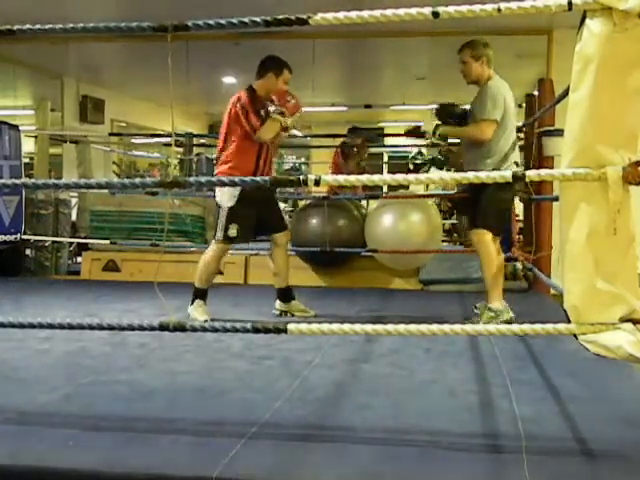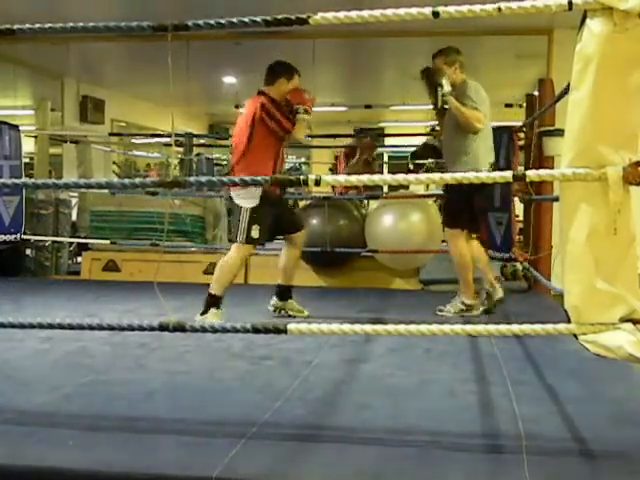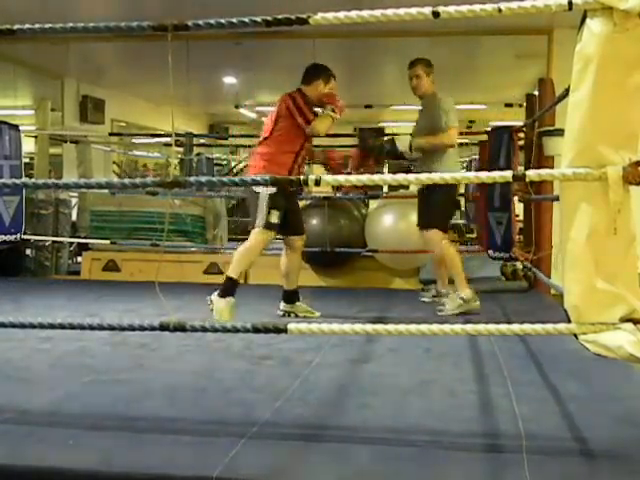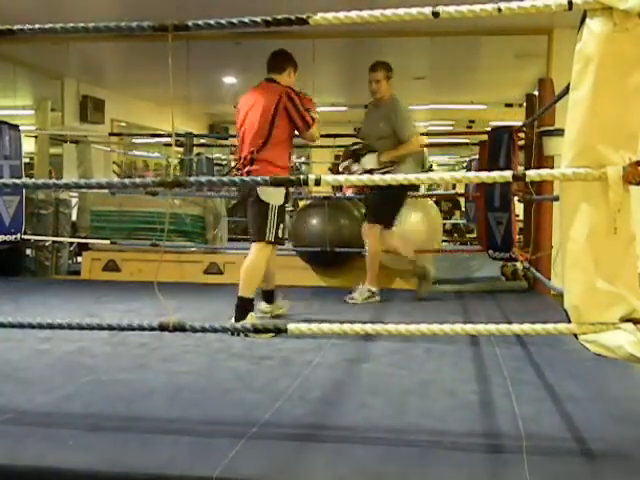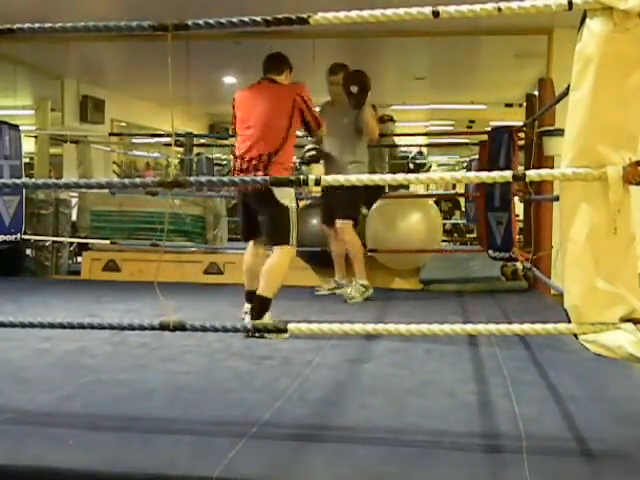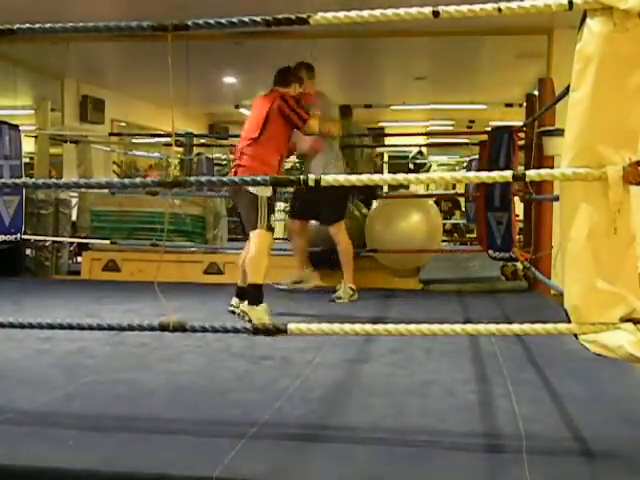
dt=0.5s
person 1, frame 1
left shoulder: (262, 105)
right shoulder: (244, 100)
left elbow: (270, 147)
right elbow: (262, 136)
left wrist: (283, 123)
right wrist: (280, 113)
left hip: (259, 186)
right hip: (236, 185)
left knee: (281, 238)
right knee: (221, 245)
left ankle: (285, 300)
right ankle: (197, 301)
person 1, frame 2
left shoulder: (268, 106)
right shoulder: (264, 105)
left elbow: (284, 137)
right elbow: (297, 135)
left wrist: (296, 110)
right wrist: (303, 109)
left hip: (270, 189)
right hip: (252, 188)
left knee: (297, 237)
right knee: (242, 248)
left ankle: (283, 299)
right ankle: (209, 309)
person 1, frame 3
left shoulder: (307, 109)
right shoulder: (294, 99)
right elbow: (318, 128)
right wrist: (333, 110)
left hip: (286, 183)
right hip: (267, 176)
left knee: (296, 241)
right knee: (262, 235)
left ankle: (290, 302)
right ankle: (224, 295)
person 1, frame 4
left shoulder: (247, 97)
right shoulder: (285, 94)
right elbow: (311, 134)
right wrist: (309, 108)
left hip: (247, 176)
right hip: (269, 177)
left knee: (264, 245)
right knee: (262, 247)
left ankle: (270, 301)
right ankle: (242, 316)
person 1, frame 5
left shoulder: (241, 96)
right shoulder: (294, 94)
right elbow: (319, 132)
right wrist: (307, 102)
left hip: (244, 178)
right hip: (273, 180)
left knee: (256, 242)
right knee: (284, 249)
left ankle: (251, 303)
right ankle: (258, 316)
person 1, frame 6
left shoulder: (262, 102)
right shoulder: (282, 100)
right elbow: (313, 127)
right wrist: (315, 112)
left hip: (242, 177)
right hip: (255, 177)
left knee: (255, 238)
right knee: (261, 236)
left ankle: (240, 299)
right ankle: (254, 303)
person 2, frame 1
left shoulder: (492, 89)
right shoulder: (492, 89)
left elbow: (483, 132)
left wrist: (444, 130)
right wrist: (457, 140)
left hip: (493, 174)
right hip: (494, 174)
left knee: (480, 235)
right knee: (491, 238)
left ankle: (497, 306)
right ankle: (495, 301)
person 2, frame 2
left shoulder: (470, 90)
right shoulder: (460, 93)
left elbow: (476, 122)
left wrist: (448, 98)
left hip: (467, 173)
right hip: (463, 173)
left knee: (455, 235)
right knee: (468, 236)
left ankle: (469, 298)
right ankle: (491, 286)
person 2, frame 3
left shoulder: (440, 103)
right shoulder: (426, 107)
left elbow: (450, 138)
left wrist: (414, 142)
right wrist: (412, 149)
left knee: (432, 235)
right knee: (435, 234)
left ankle: (465, 293)
right ankle: (442, 288)
person 2, frame 4
left shoulder: (398, 110)
right shoulder: (370, 109)
left elbow: (414, 145)
right elbow: (364, 139)
left wrist: (381, 158)
right hip: (378, 177)
left knee: (371, 229)
right knee: (381, 232)
left ankle: (370, 287)
right ankle: (420, 269)
person 2, frame 5
left shoulder: (359, 109)
right shoulder: (324, 109)
left elbow: (374, 134)
left wrist: (364, 106)
left hip: (354, 176)
right hip: (331, 177)
left knee: (344, 227)
right knee: (331, 230)
left ankle: (362, 282)
right ankle: (340, 280)
person 2, frame 6
left shoulder: (323, 101)
left hip: (328, 174)
right hip: (308, 175)
left knee: (336, 228)
right knee: (296, 224)
left ankle: (349, 285)
right ankle: (303, 273)
